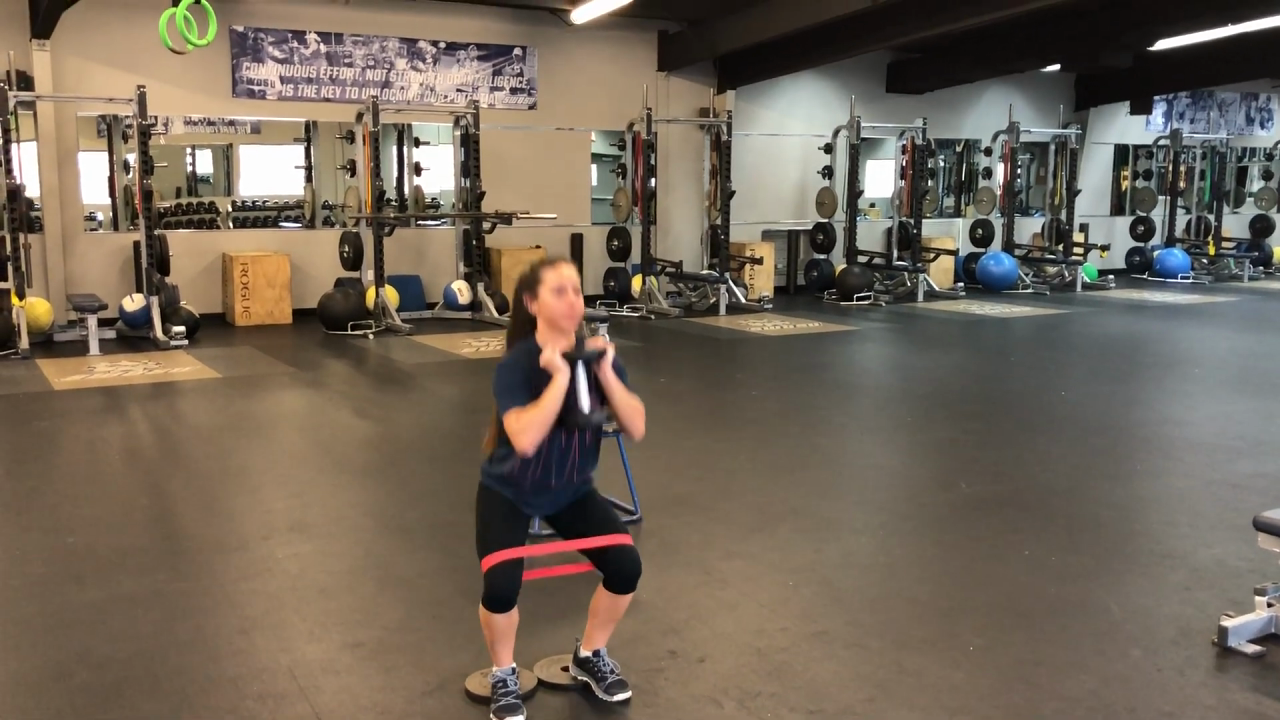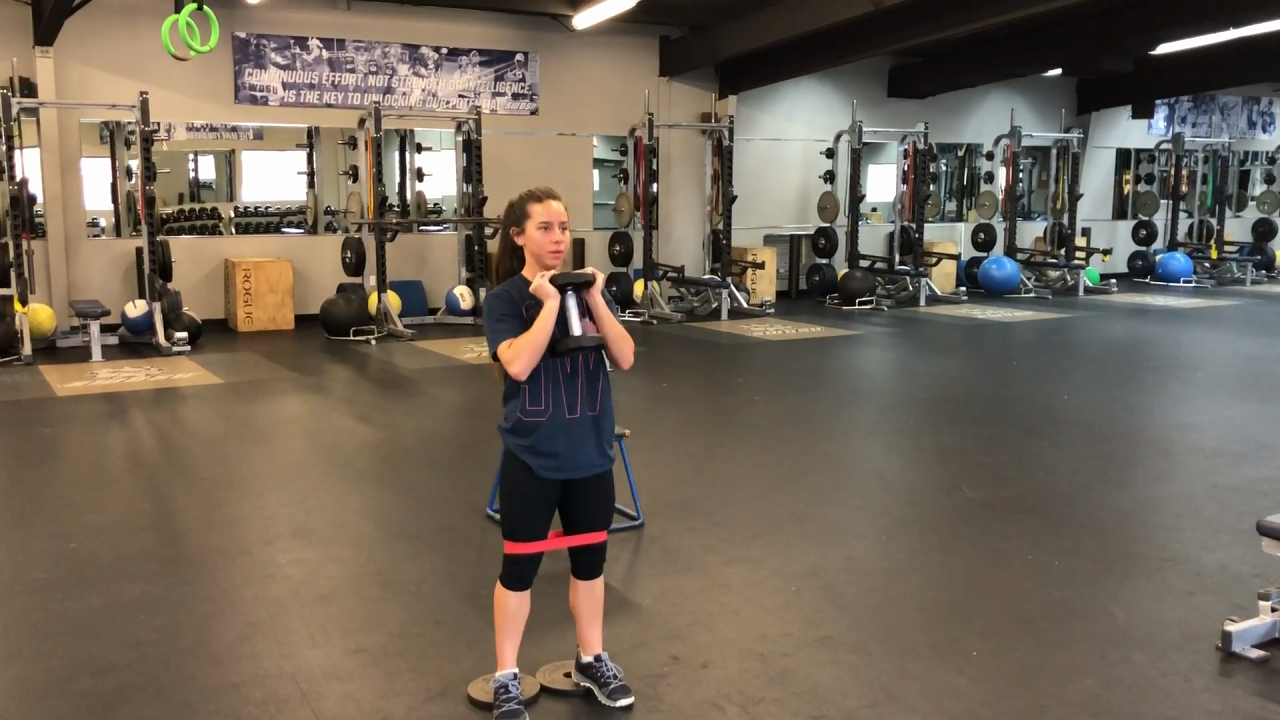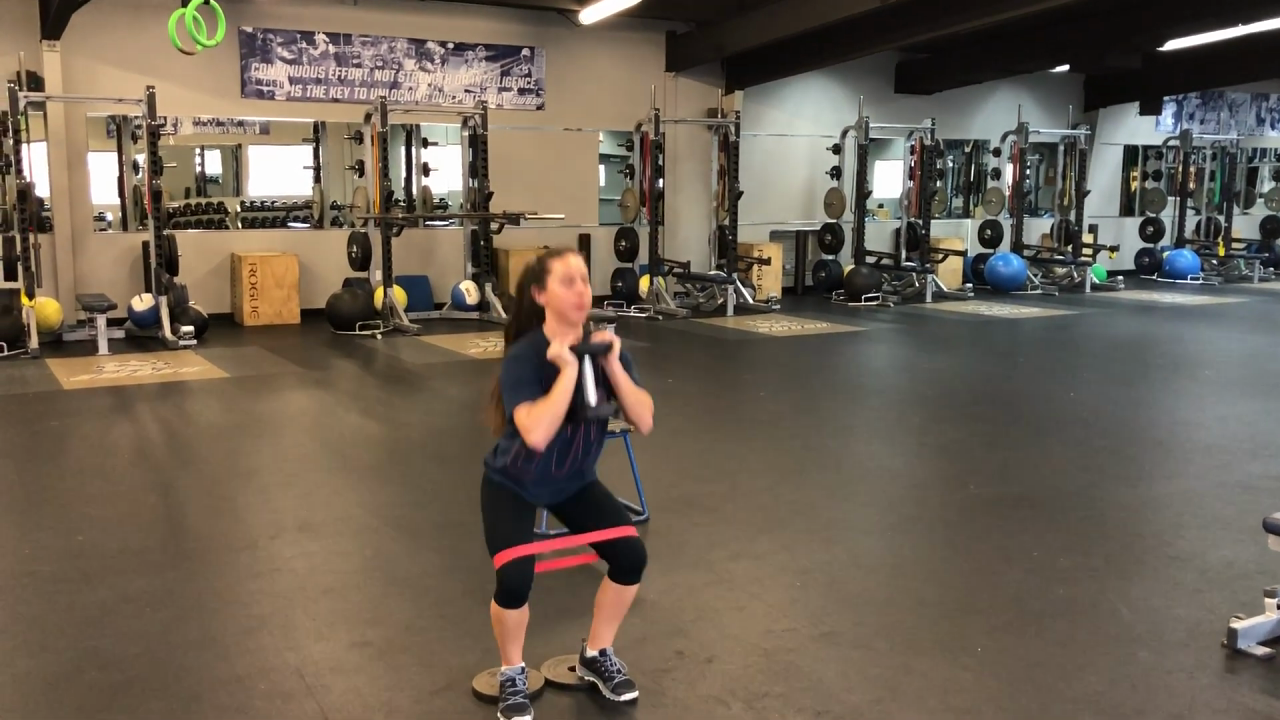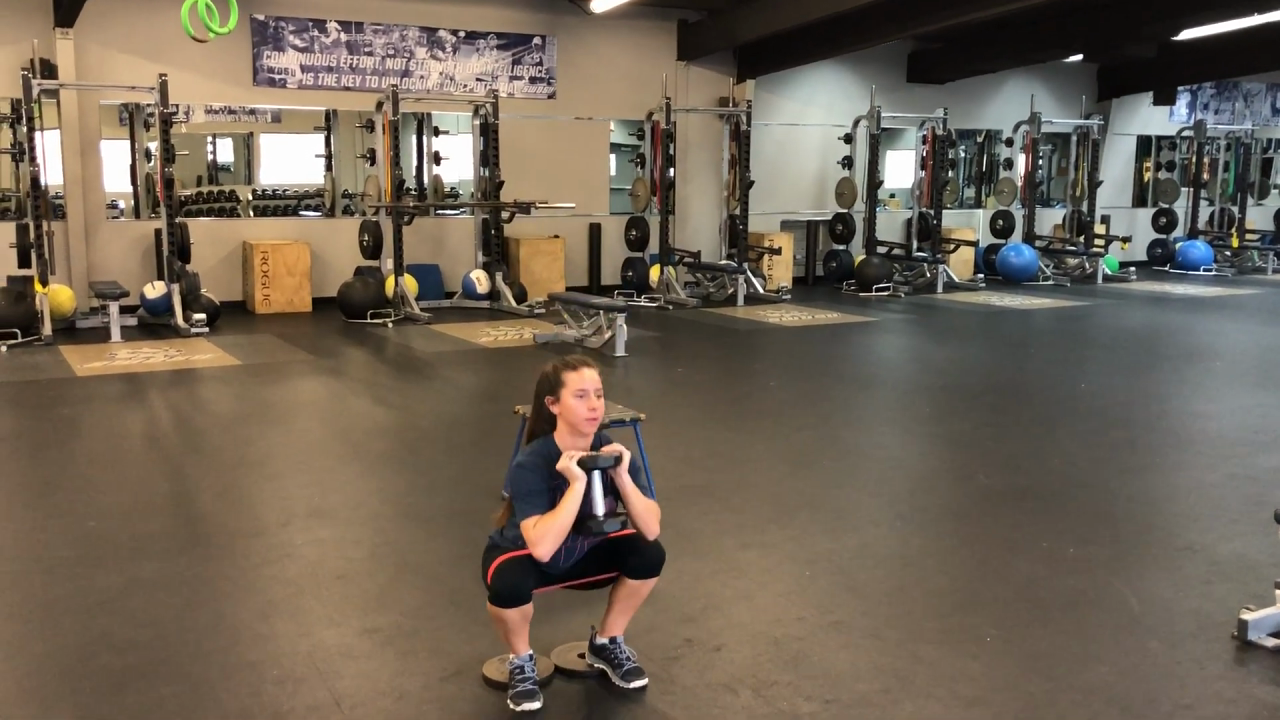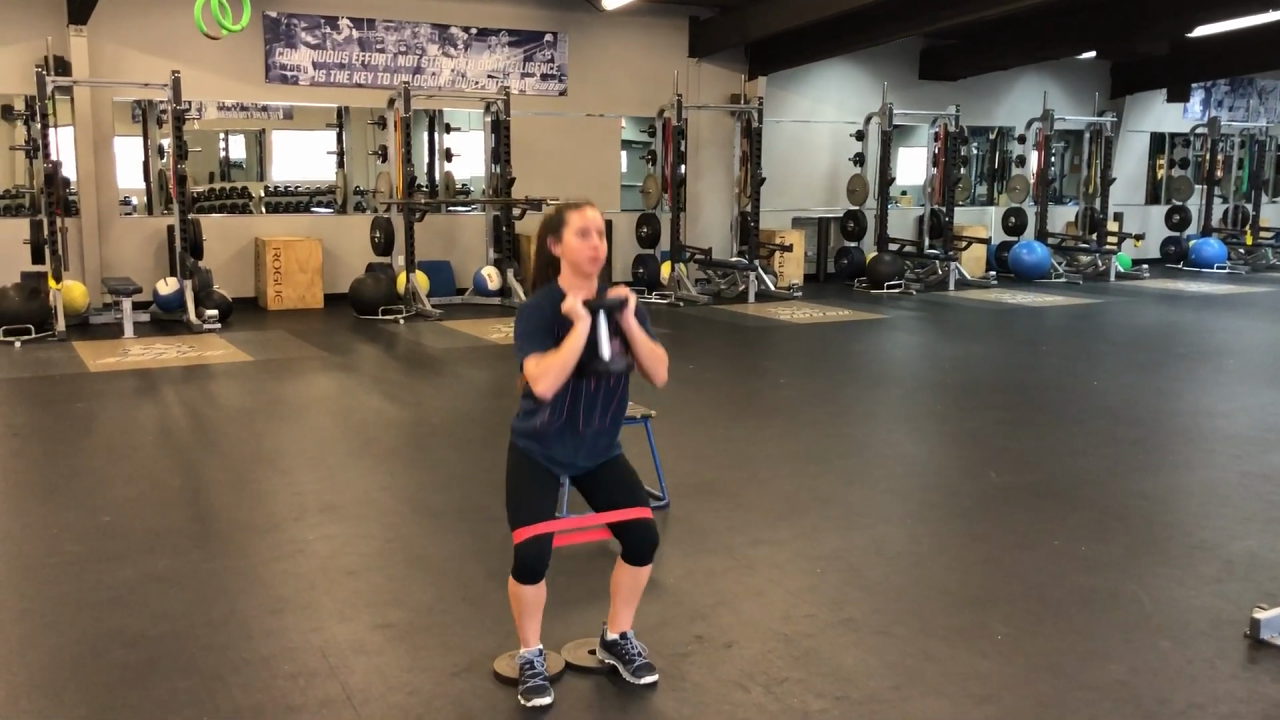
dt=0.5s
person 1, frame 1
left shoulder: (598, 354)
right shoulder: (515, 364)
left elbow: (636, 428)
right elbow: (525, 440)
left wrist: (606, 372)
right wrist: (560, 377)
left hip: (571, 490)
right hip: (509, 493)
left knee: (625, 567)
right knee: (501, 584)
left ankle: (589, 656)
right ankle: (503, 676)
person 1, frame 2
left shoulder: (586, 287)
right shoulder: (505, 299)
left elbow: (625, 358)
right elbow: (518, 364)
left wrist: (594, 300)
right wrist: (550, 302)
left hip: (590, 453)
right hip: (532, 456)
left knee: (589, 559)
right knee: (521, 567)
left ankle: (591, 662)
person 1, frame 3
left shoulder: (603, 347)
right shoulder: (523, 358)
left elbow: (644, 421)
right elbow: (536, 435)
left wrist: (613, 365)
right wrist: (567, 372)
left hip: (574, 482)
right hip: (513, 486)
left knee: (630, 556)
right knee: (514, 578)
left ankle: (595, 656)
right ankle: (512, 675)
person 1, frame 4
left shoulder: (613, 452)
right shoulder: (531, 464)
left elbow: (652, 530)
right elbow: (542, 548)
left wrist: (622, 477)
right wrist: (577, 482)
left hip: (580, 554)
right hip: (518, 552)
left knee: (649, 555)
right knee: (510, 585)
left ankle: (607, 642)
right ankle: (521, 662)
person 1, frame 5
left shoulder: (619, 301)
right shoulder: (538, 309)
left elbow: (659, 374)
right elbow: (543, 383)
left wrist: (628, 321)
right wrist: (581, 324)
left hip: (599, 449)
right hip: (538, 452)
left knee: (642, 538)
right knee: (532, 554)
left ankle: (617, 640)
right ankle: (530, 657)
